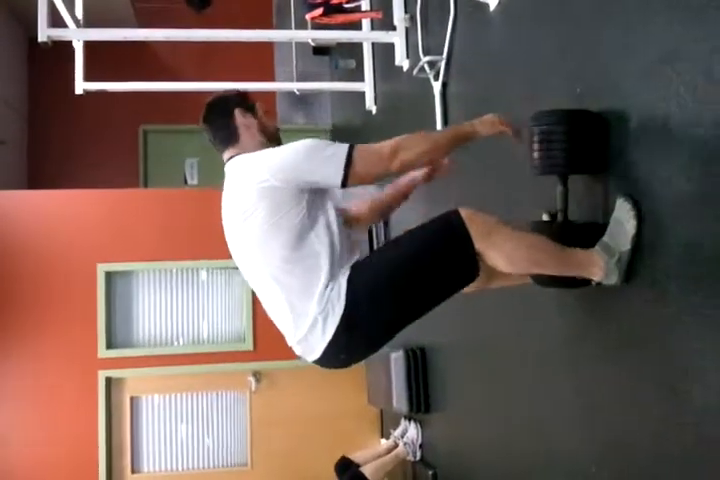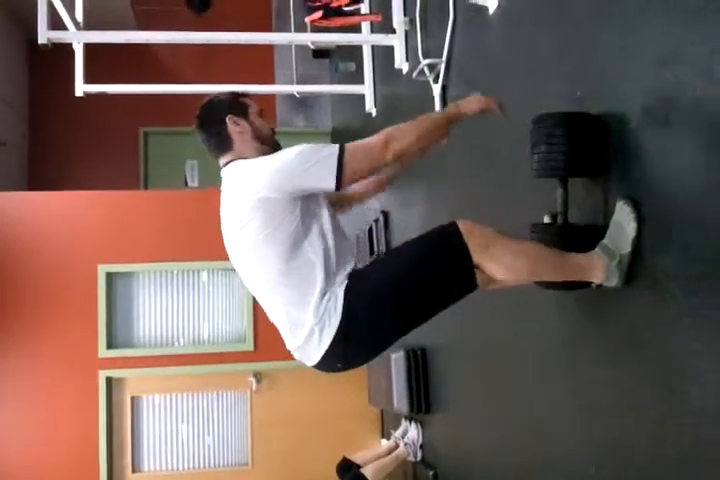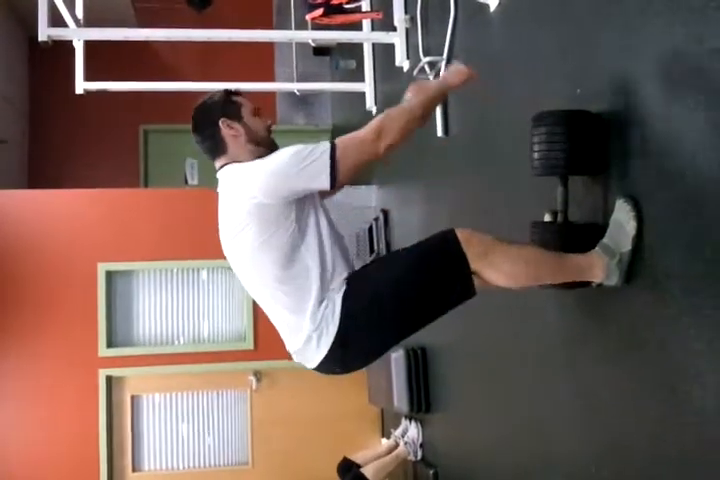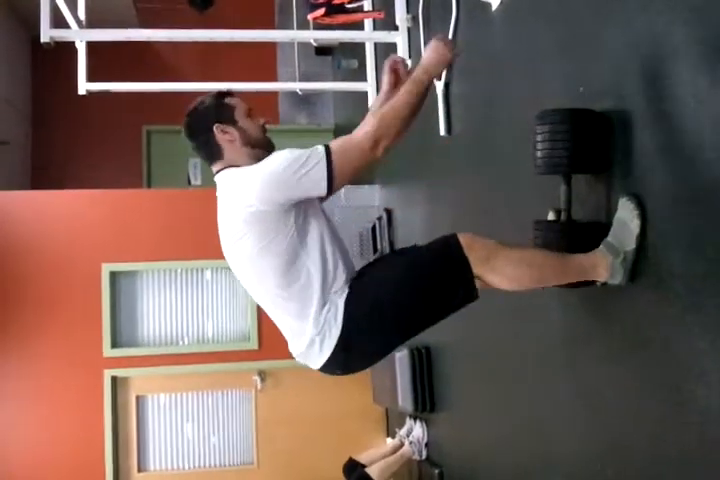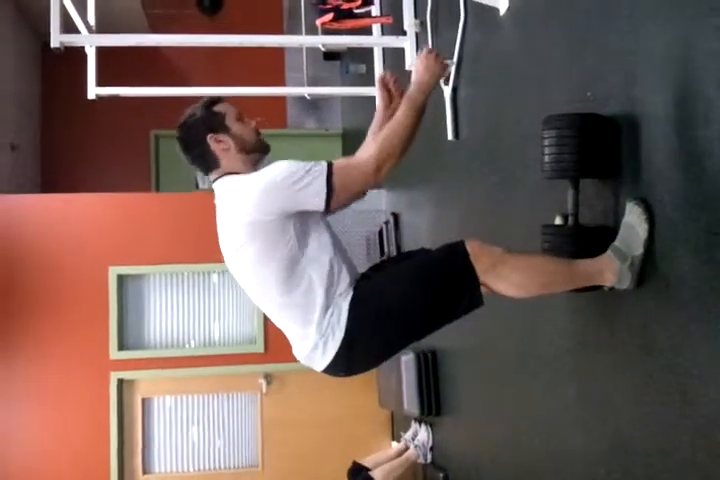
dt=0.1s
person 1, frame 1
left shoulder: (241, 193)
right shoulder: (280, 161)
left elbow: (350, 218)
right elbow: (392, 156)
left wrist: (415, 179)
right wrist: (473, 128)
left hip: (327, 335)
right hip: (342, 320)
left knee: (465, 266)
right knee: (472, 226)
left ankle: (567, 266)
right ankle: (598, 264)
person 1, frame 2
left shoulder: (243, 195)
right shoulder: (275, 169)
left elbow: (353, 191)
right elbow: (384, 151)
left wrist: (419, 134)
right wrist: (460, 111)
left hip: (326, 334)
right hip: (339, 328)
left knee: (463, 267)
right knee: (468, 240)
left ankle: (567, 269)
right ankle: (599, 267)
person 1, frame 3
left shoulder: (242, 191)
right shoulder: (271, 173)
left elbow: (358, 156)
right elbow: (377, 140)
left wrist: (411, 103)
right wrist: (444, 85)
left hip: (326, 336)
right hip: (340, 330)
left knee: (464, 264)
right knee: (470, 247)
left ankle: (574, 265)
right ankle: (599, 264)
person 1, frame 4
left shoulder: (243, 190)
right shoulder: (268, 175)
left elbow: (355, 151)
right elbow: (370, 146)
left wrist: (389, 93)
right wrist: (429, 69)
left hip: (333, 334)
right hip: (344, 333)
left knee: (462, 258)
right knee: (474, 252)
left ankle: (578, 264)
right ankle: (604, 264)
person 1, frame 5
left shoulder: (241, 198)
right shoulder: (266, 185)
left elbow: (356, 171)
right elbow: (374, 168)
left wrist: (386, 111)
right wrist: (421, 85)
left hip: (336, 332)
right hip: (345, 334)
left knee: (468, 267)
right knee: (479, 260)
left ankle: (580, 271)
right ankle: (610, 269)
